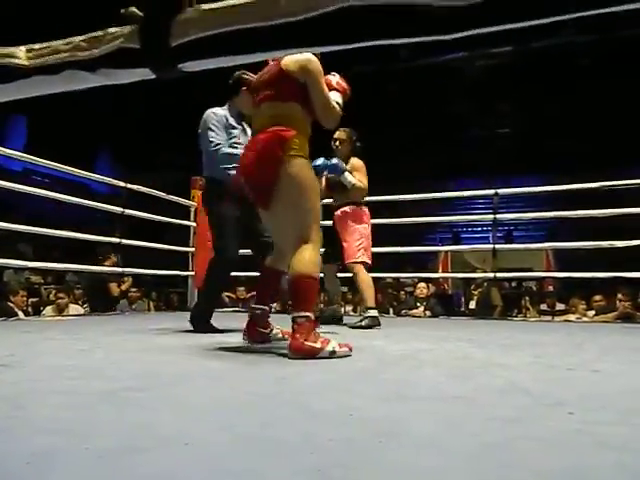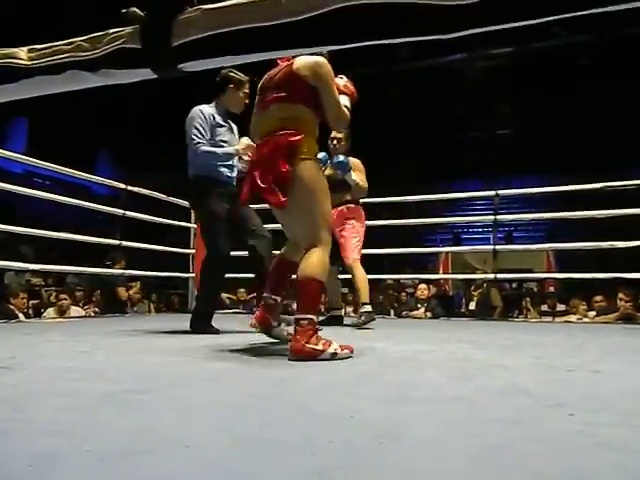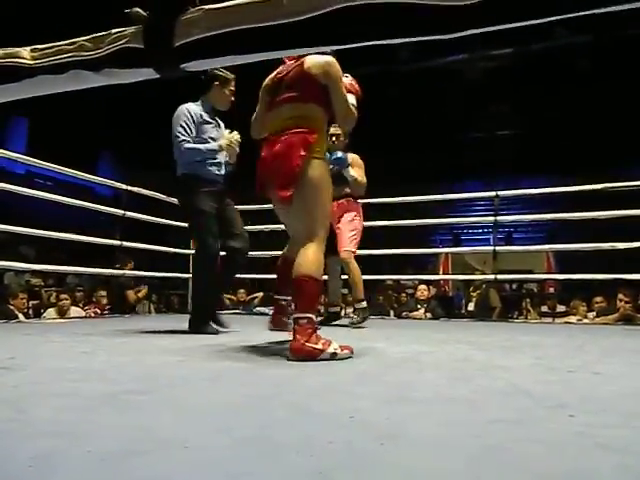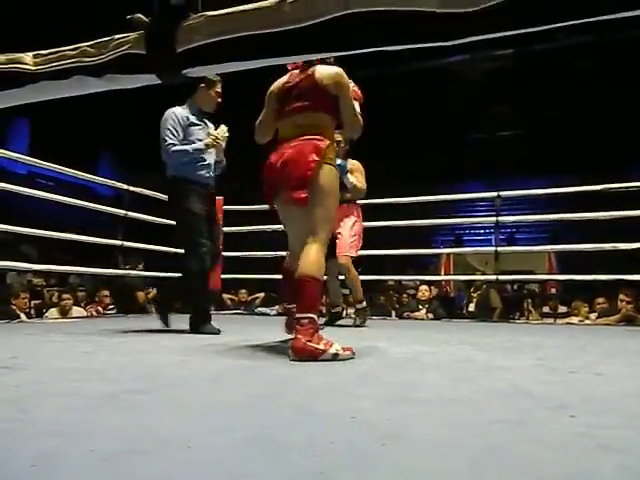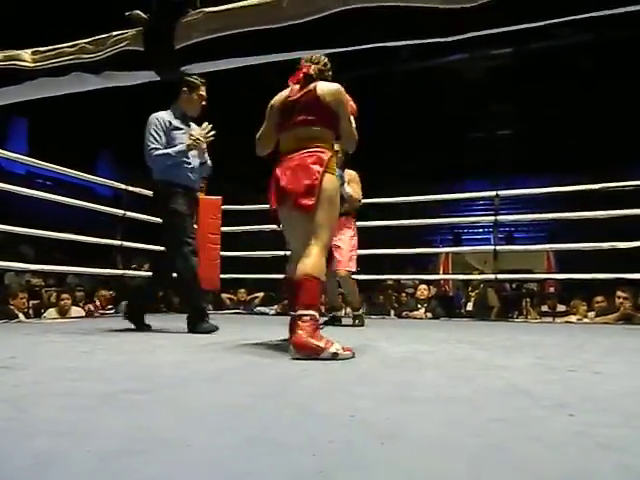
dt=0.1s
person 1, frame 1
left shoulder: (265, 74)
right shoulder: (306, 60)
right elbow: (329, 118)
right wrist: (337, 92)
left hip: (259, 156)
right hip: (285, 152)
left knee: (285, 245)
right knee: (310, 238)
left ankle: (258, 322)
right ankle: (304, 334)
person 1, frame 2
left shoulder: (269, 78)
right shoulder: (316, 63)
left elbow: (257, 132)
right elbow: (339, 123)
right wrist: (345, 96)
left hip: (265, 160)
right hip: (295, 156)
left knee: (299, 239)
right knee: (317, 241)
left ankle: (268, 312)
right ankle: (304, 335)
person 1, frame 3
left shoulder: (274, 76)
right shoulder: (325, 63)
left elbow: (257, 130)
right elbow: (347, 121)
right wrist: (350, 93)
left hip: (272, 157)
right hip: (304, 153)
left knee: (299, 238)
right knee: (315, 239)
left ankle: (281, 311)
right ankle: (305, 334)
person 1, frame 4
left shoulder: (280, 85)
right shoulder: (333, 75)
left elbow: (260, 135)
right elbow: (353, 130)
right wrist: (354, 101)
left hip: (281, 166)
right hip: (314, 160)
left knee: (298, 246)
right knee: (316, 243)
left ankle: (297, 317)
right ankle: (306, 333)
person 1, frame 5
left shoulder: (279, 99)
right shoulder: (333, 90)
left elbow: (261, 148)
right elbow: (350, 144)
right wrist: (349, 116)
left hip: (285, 175)
right hip: (316, 169)
left knee: (298, 251)
right knee: (316, 245)
left ankle: (299, 320)
right ankle: (307, 330)
person 2, frame 1
left shoulder: (246, 127)
right shoulder: (216, 116)
right elbow: (217, 152)
left hip: (241, 192)
right hip: (220, 192)
left knee: (268, 245)
right knee: (226, 252)
right ankle: (202, 316)
person 2, frame 2
left shoulder: (231, 125)
right shoulder: (202, 113)
right elbow: (198, 152)
left wrist: (244, 159)
right wrist: (235, 151)
left hip: (231, 191)
right hip: (209, 190)
left knee: (261, 240)
right knee: (219, 252)
right ankle: (201, 318)
person 2, frame 3
left shoulder: (219, 124)
right shoulder: (188, 111)
right elbow: (182, 150)
left wrist: (230, 154)
right wrist: (218, 146)
left hip: (218, 189)
right hip: (196, 188)
left knee: (239, 243)
right knee: (208, 250)
left ankle: (209, 303)
right ankle: (200, 318)
person 2, frame 4
left shoulder: (210, 126)
right shoulder: (176, 115)
left elbow: (217, 168)
right elbow: (170, 153)
left wrist: (218, 150)
right wrist: (204, 145)
left hip: (205, 192)
right hip: (186, 190)
left knee: (211, 252)
right knee: (200, 251)
left ankle: (168, 297)
right ankle: (201, 318)
person 2, frame 5
left shoulder: (196, 129)
right shoulder: (160, 120)
left elbow: (205, 171)
right elbow: (153, 158)
left wrist: (202, 152)
right wrist: (185, 147)
left hip: (189, 195)
right hip: (170, 193)
left knee: (175, 254)
right knee: (185, 251)
left ankle: (137, 306)
right ankle: (197, 316)
person 3, frame 1
left shoulder: (355, 164)
right shoulder: (331, 166)
left elbow: (362, 191)
left wrist: (343, 174)
right wrist: (319, 177)
left hip: (354, 217)
right hip: (340, 218)
left knee: (356, 264)
right knee: (328, 267)
left ankle: (371, 313)
person 3, frame 2
left shoulder: (354, 163)
right shoulder: (324, 165)
left elbow: (362, 192)
left wrist: (348, 173)
left hip: (350, 215)
right hip: (330, 217)
left knee: (351, 261)
right knee: (329, 267)
left ankle: (366, 309)
person 3, frame 3
left shoulder: (353, 159)
left elbow: (361, 188)
left wrist: (346, 169)
left hip: (349, 209)
right hip: (329, 212)
left knee: (346, 255)
right knee: (331, 262)
left ankle: (360, 305)
right ankle: (333, 309)
person 3, frame 4
left shoulder: (353, 165)
left elbow: (361, 192)
left wrist: (345, 175)
left hip: (348, 214)
left knee: (344, 261)
right knee: (330, 266)
left ankle: (360, 306)
right ankle: (335, 310)
person 3, frame 5
left shoulder: (350, 175)
left elbow: (356, 202)
left wrist: (343, 185)
left hip: (344, 225)
left knee: (343, 273)
right knee: (328, 272)
left ankle: (357, 311)
right ankle: (334, 313)
